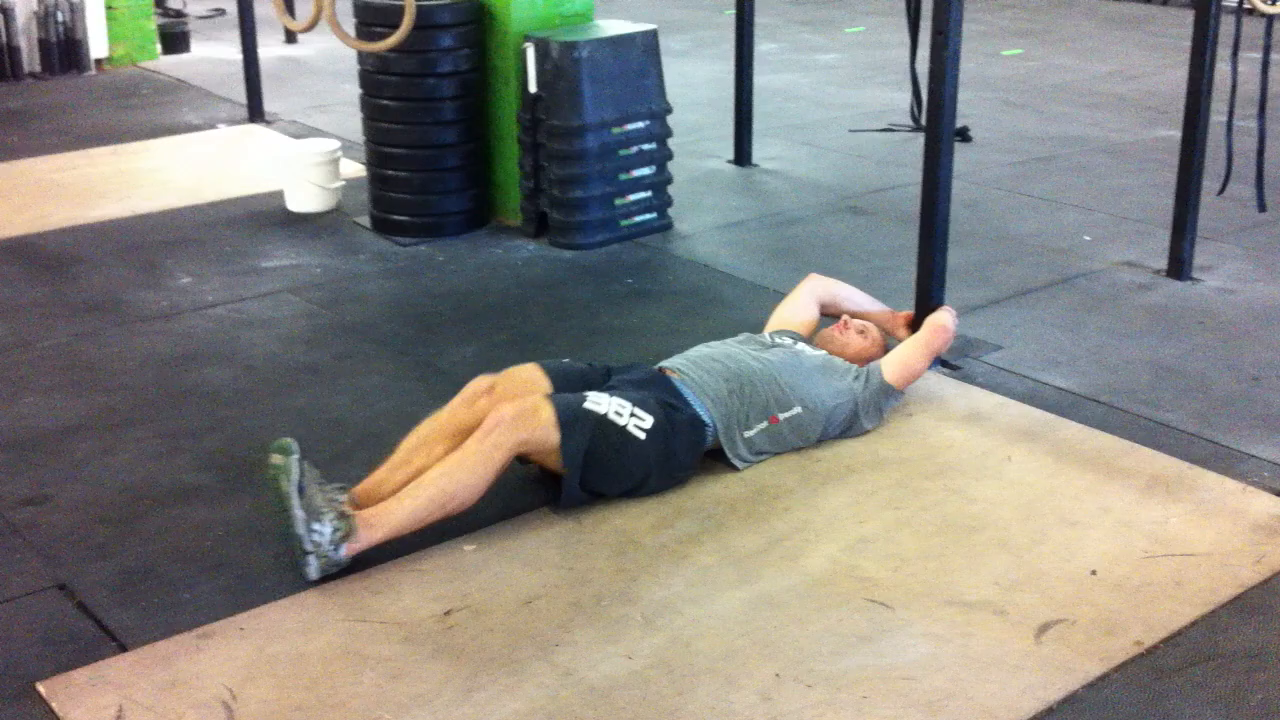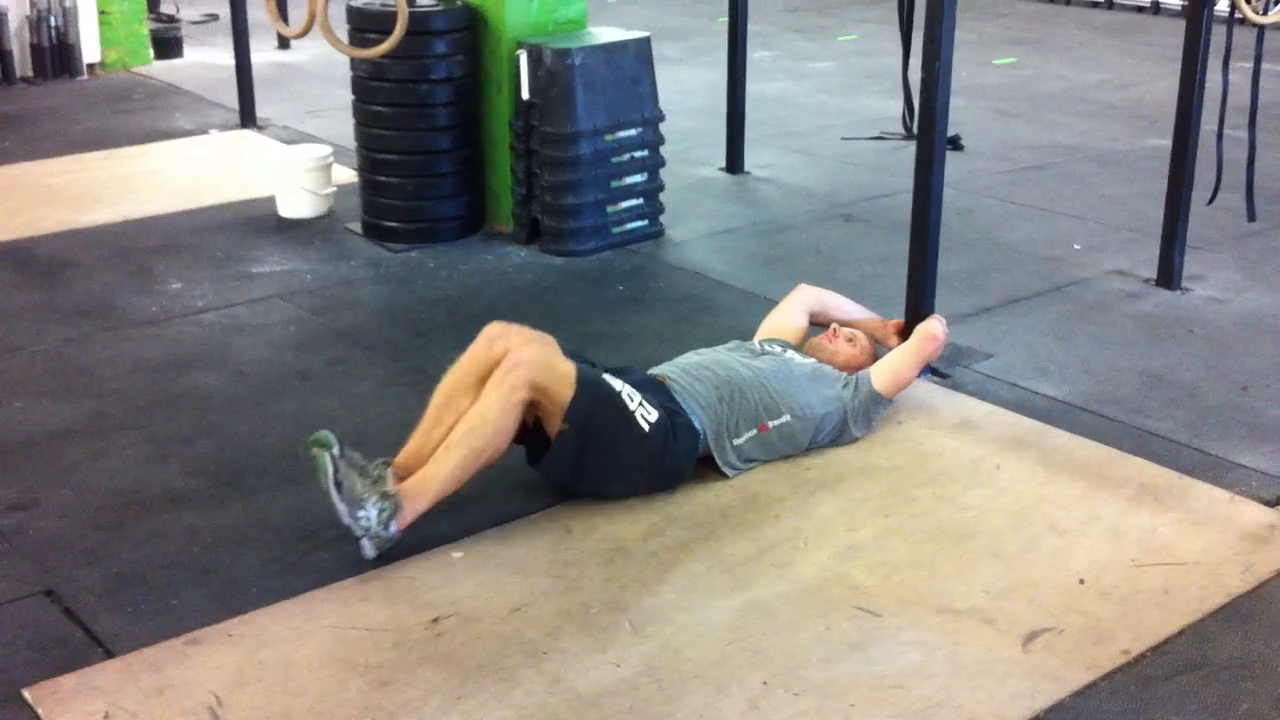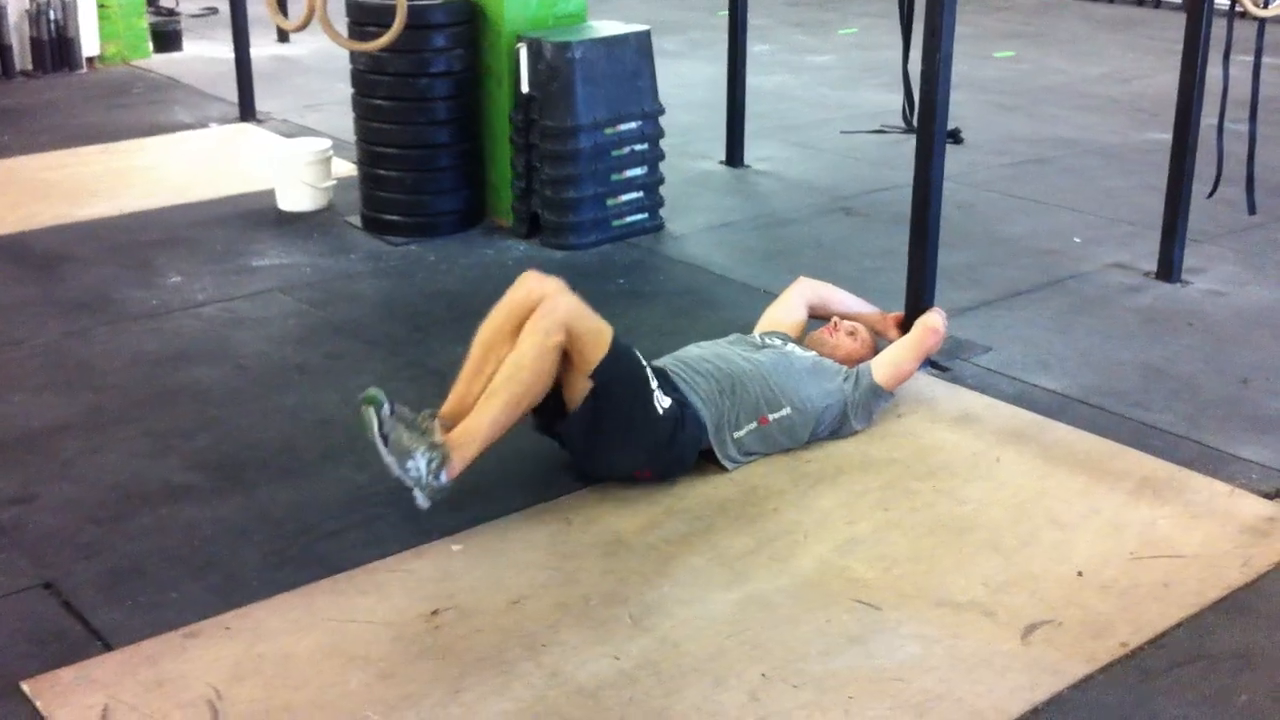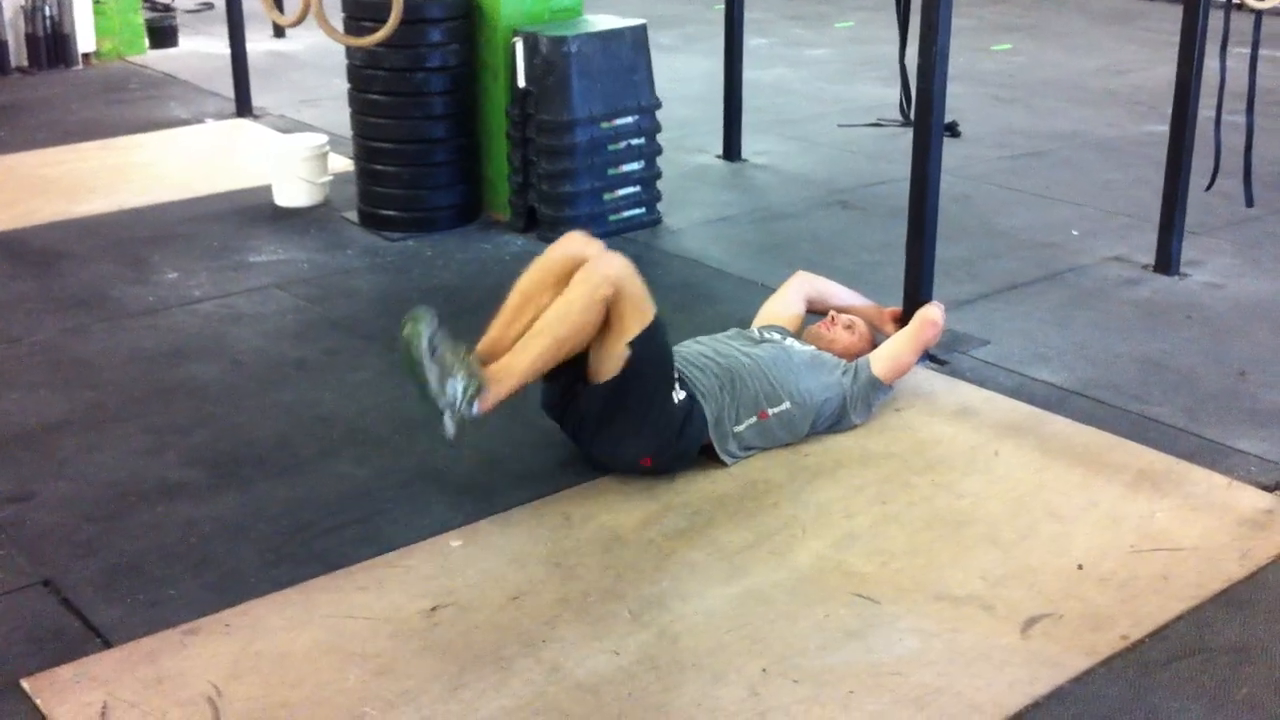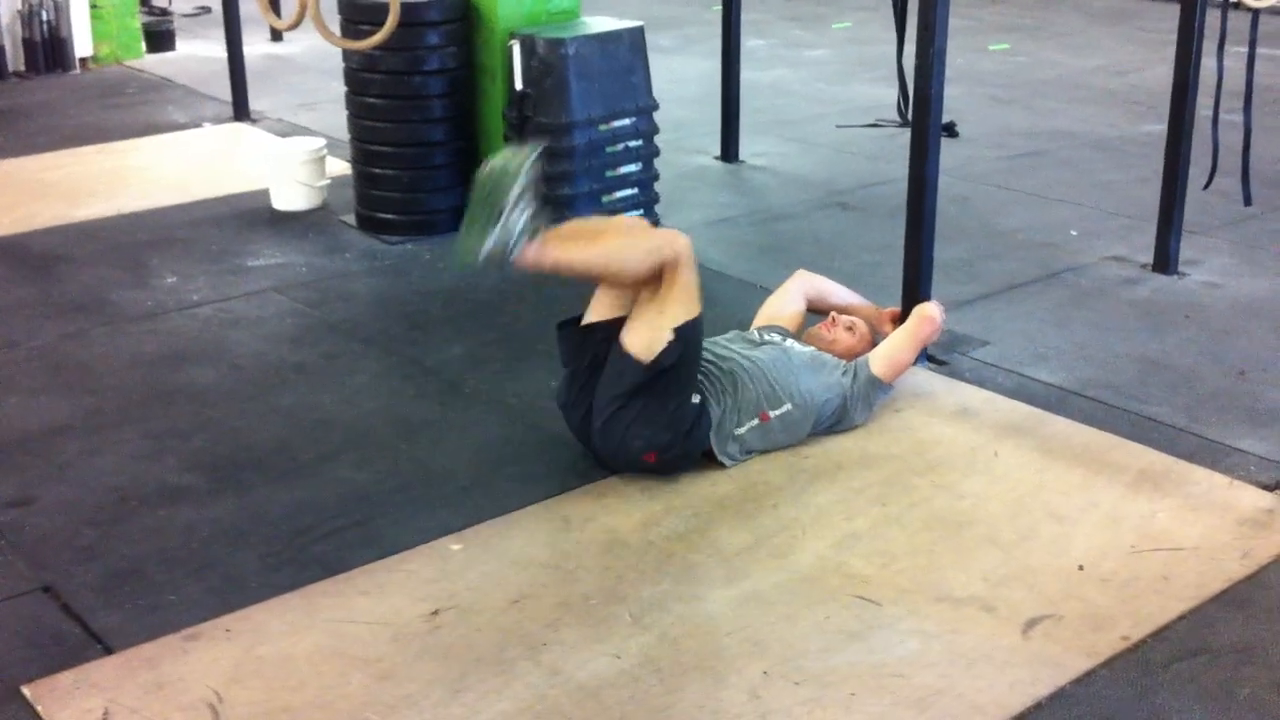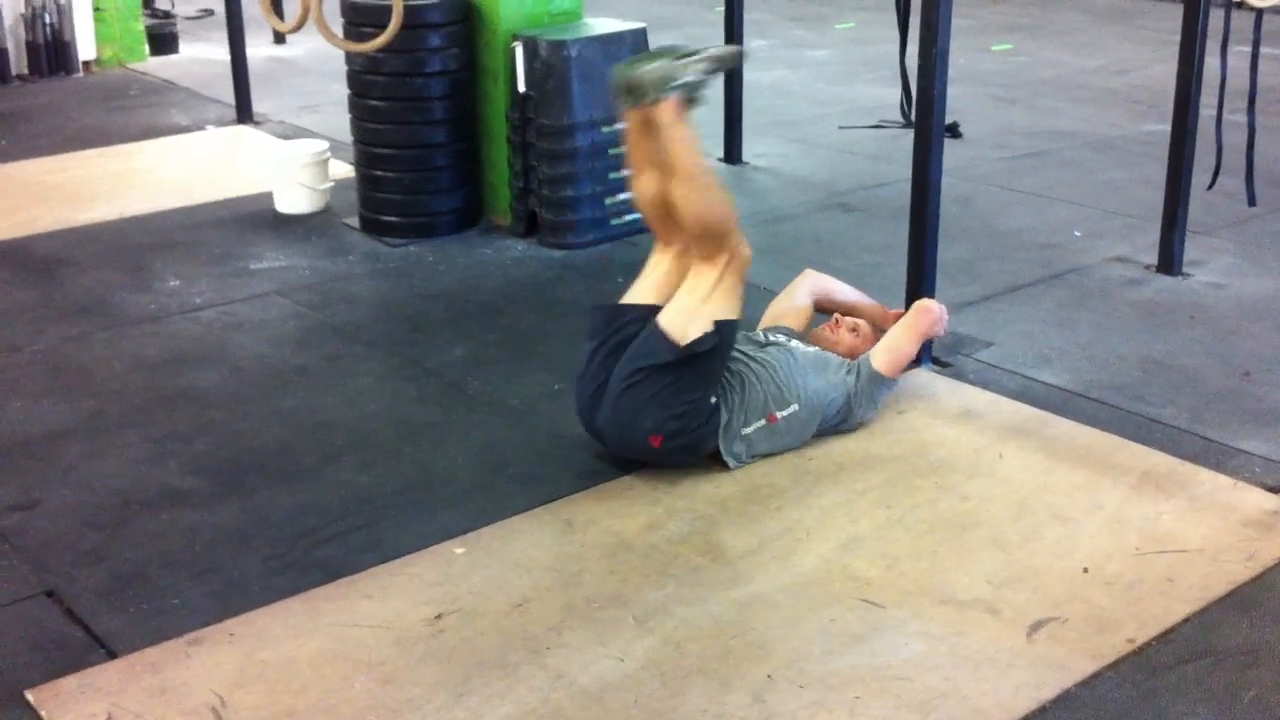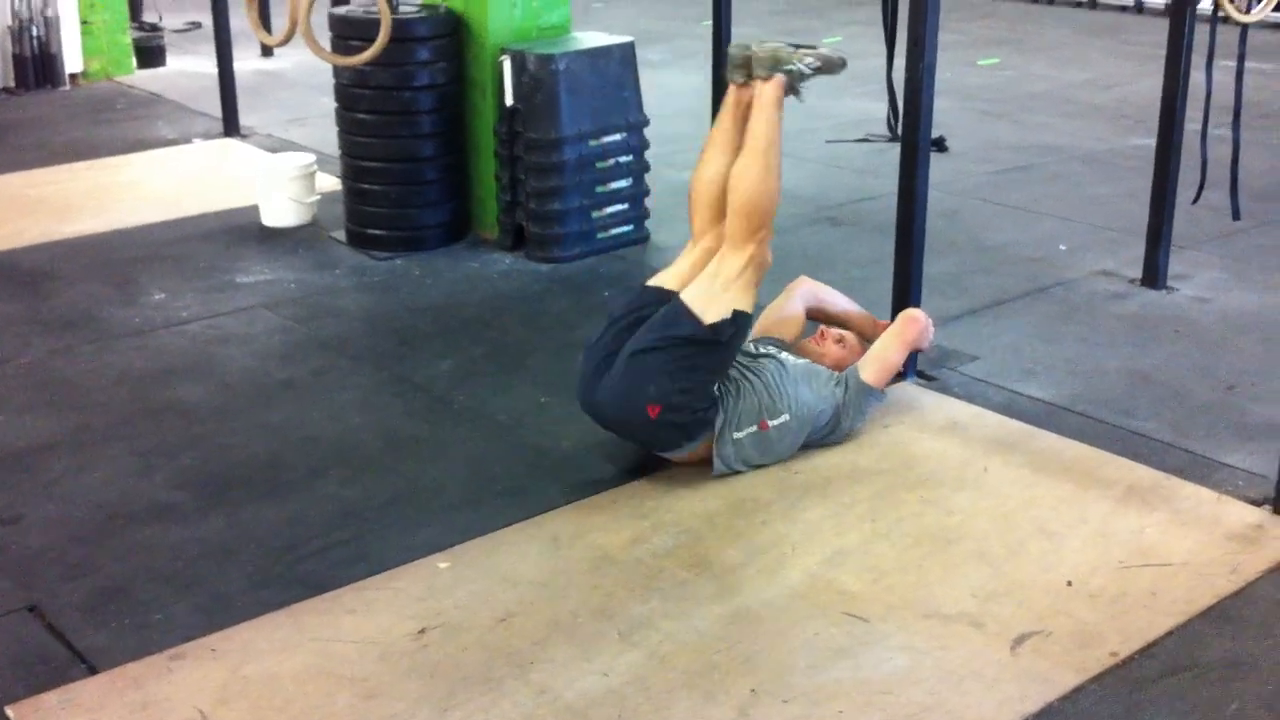
dt=0.3s
person 1, frame 1
left shoulder: (851, 392)
right shoulder: (791, 346)
left elbow: (938, 332)
right elbow: (815, 284)
right wrist: (890, 307)
left hip: (674, 431)
right hip: (641, 383)
left knee: (509, 419)
right knee: (487, 388)
left ankle: (349, 537)
right ankle: (355, 502)
person 1, frame 2
left shoulder: (844, 400)
right shoulder: (782, 352)
left elbow: (927, 339)
right elbow: (805, 294)
right wrist: (882, 317)
left hip: (666, 436)
right hip: (642, 389)
left knee: (525, 361)
right knee: (498, 338)
left ankle: (395, 512)
right ankle: (393, 476)
person 1, frame 3
left shoulder: (846, 393)
right shoulder: (780, 347)
left elbow: (931, 330)
right elbow: (804, 289)
right wrist: (880, 316)
left hip: (665, 435)
right hip: (649, 390)
left knee: (561, 312)
right knee: (535, 288)
left ankle: (444, 462)
right ankle: (442, 429)
person 1, frame 4
left shoulder: (843, 387)
right shoulder: (776, 340)
left elbow: (928, 324)
right elbow: (803, 282)
right wrist: (879, 307)
left hip: (660, 426)
right hip: (601, 402)
left knee: (611, 272)
right knee: (577, 248)
left ankle: (481, 393)
right ankle: (475, 368)
person 1, frame 5
left shoulder: (845, 390)
right shoulder: (778, 346)
left elbow: (928, 319)
right elbow: (803, 282)
right wrist: (879, 315)
left hip: (652, 432)
left knee: (672, 249)
right knee: (632, 234)
left ankle: (526, 250)
right ankle: (523, 240)
person 1, frame 6
left shoulder: (851, 388)
right shoulder: (779, 344)
left elbow: (926, 315)
right elbow: (810, 281)
right wrist: (882, 312)
left hip: (660, 415)
left knee: (726, 251)
right knee: (682, 240)
left ankle: (661, 104)
right ankle: (644, 111)
person 1, frame 7
left shoulder: (839, 402)
right shoulder: (769, 359)
left elbow: (913, 322)
right elbow: (802, 290)
right wrist: (876, 326)
left hip: (662, 403)
left knee: (745, 246)
right knee: (711, 239)
right ankle: (747, 86)
